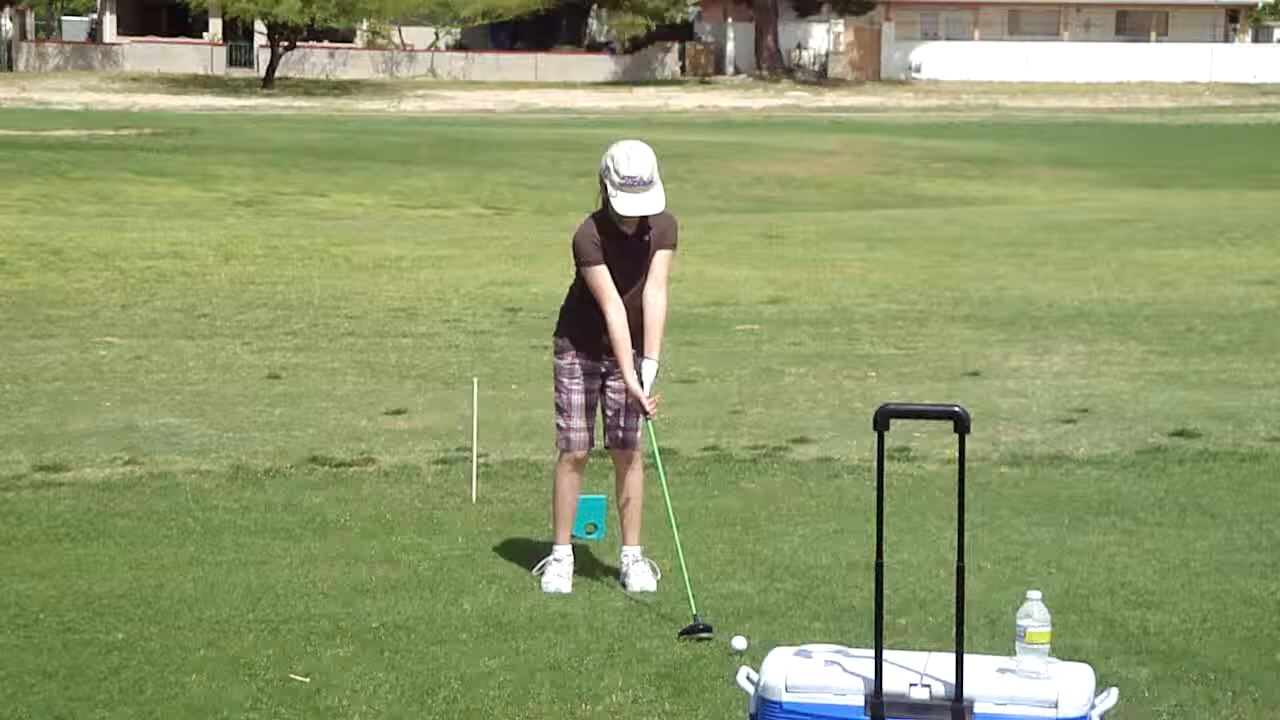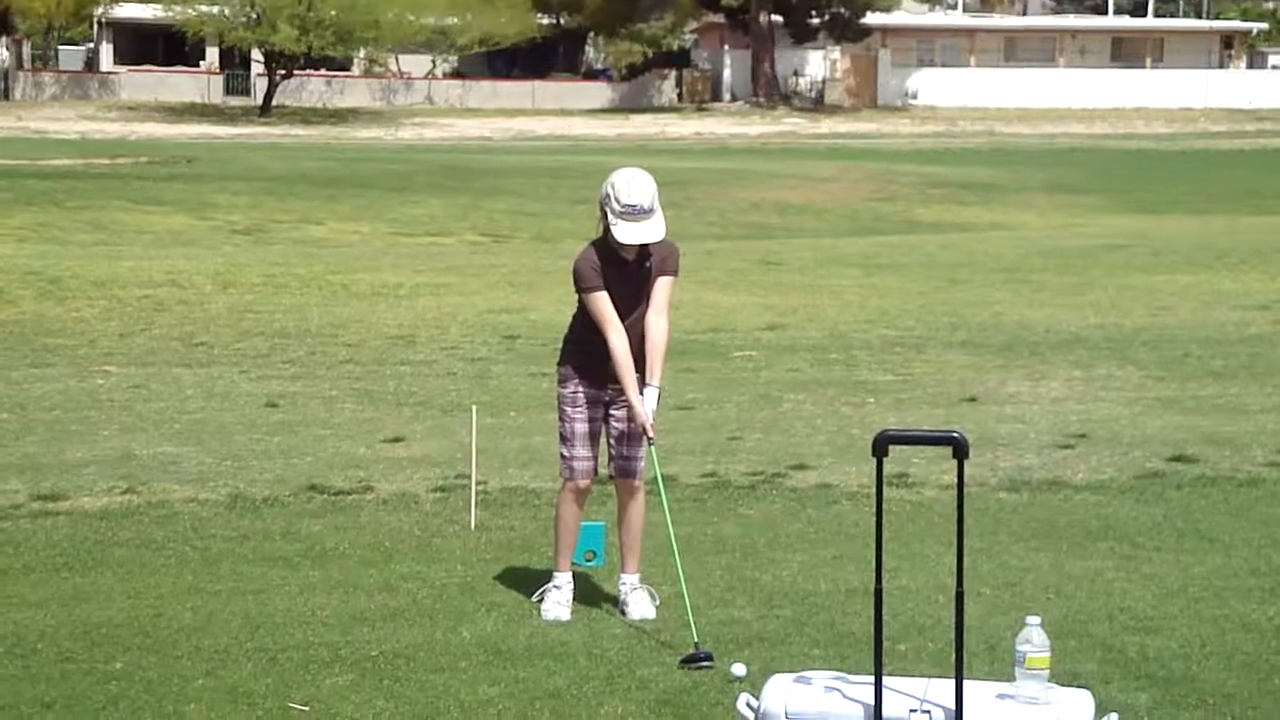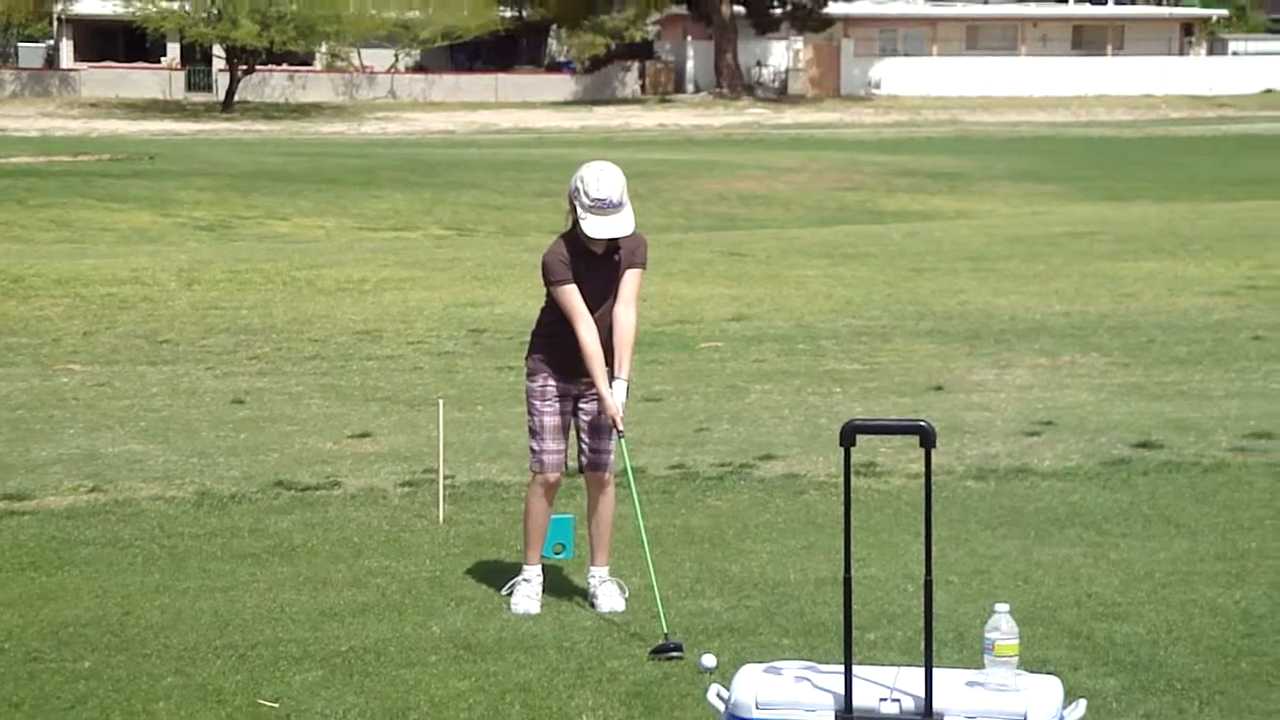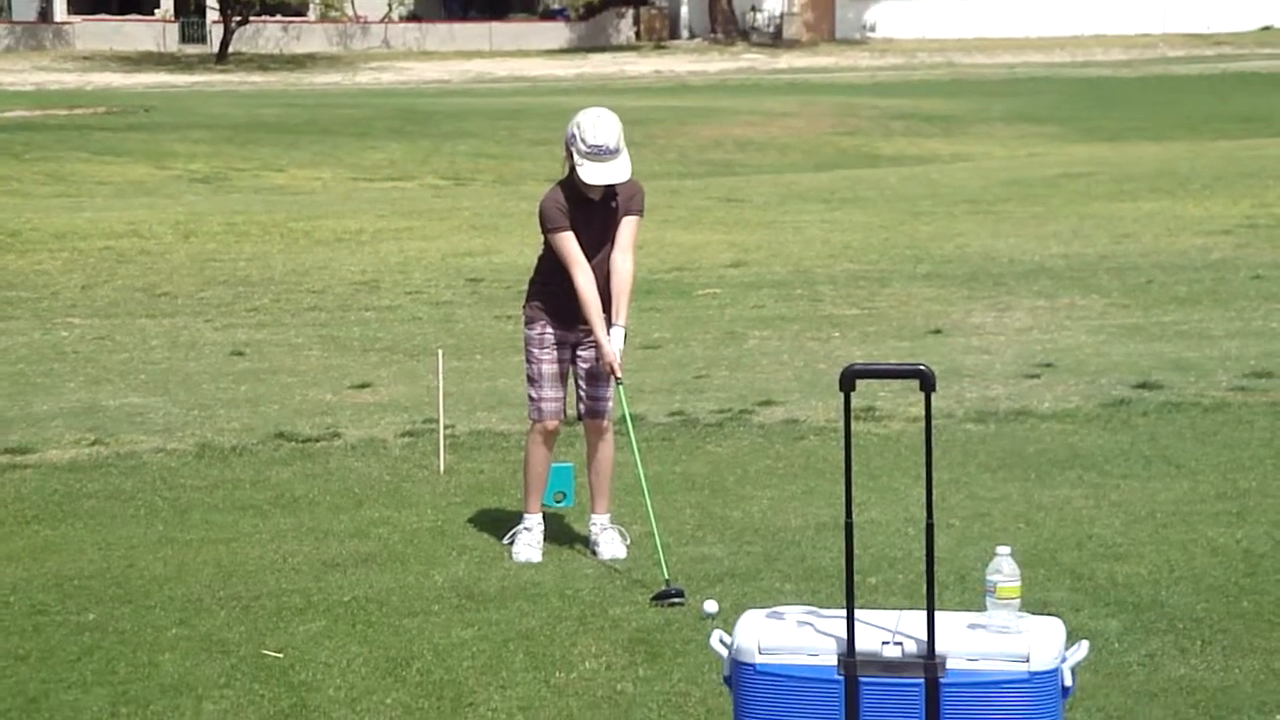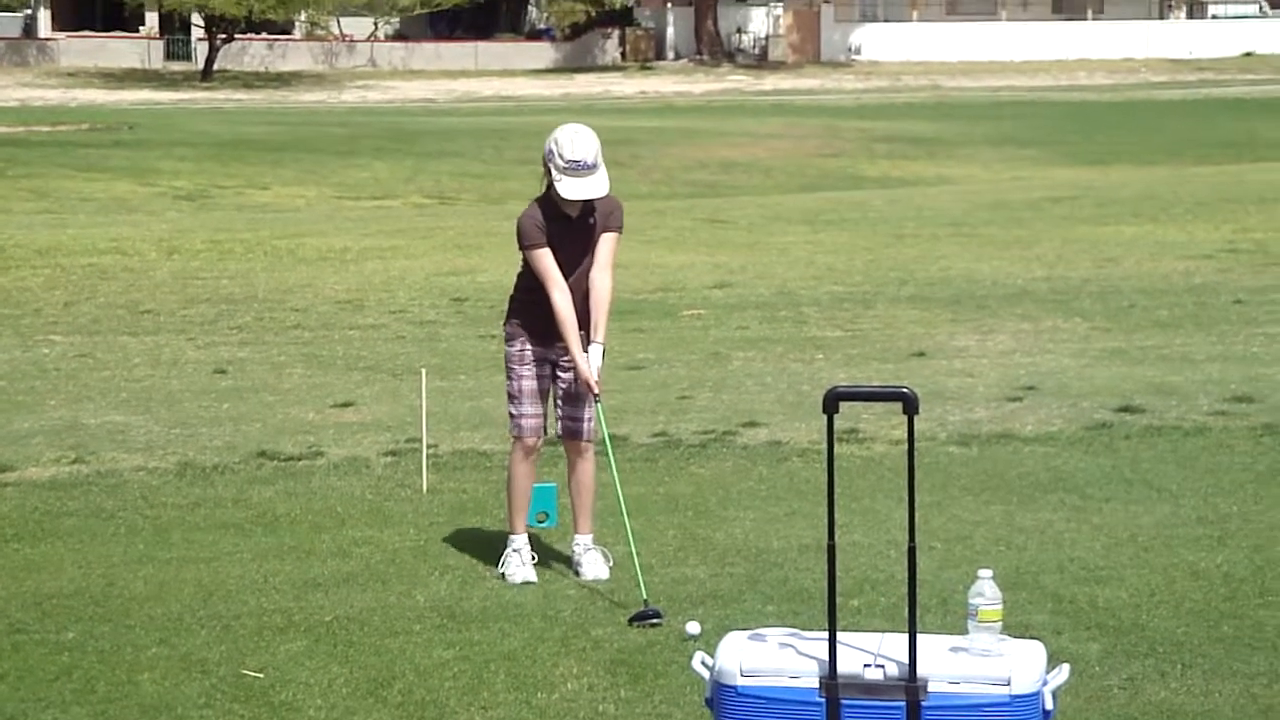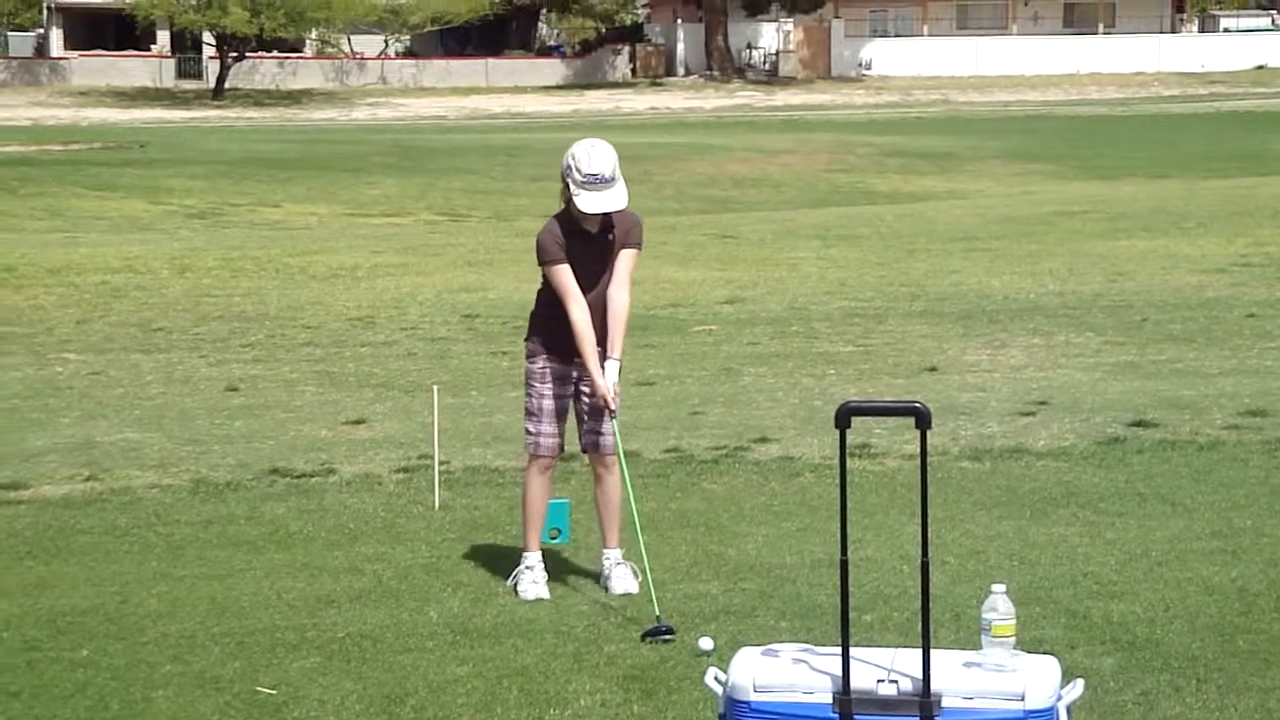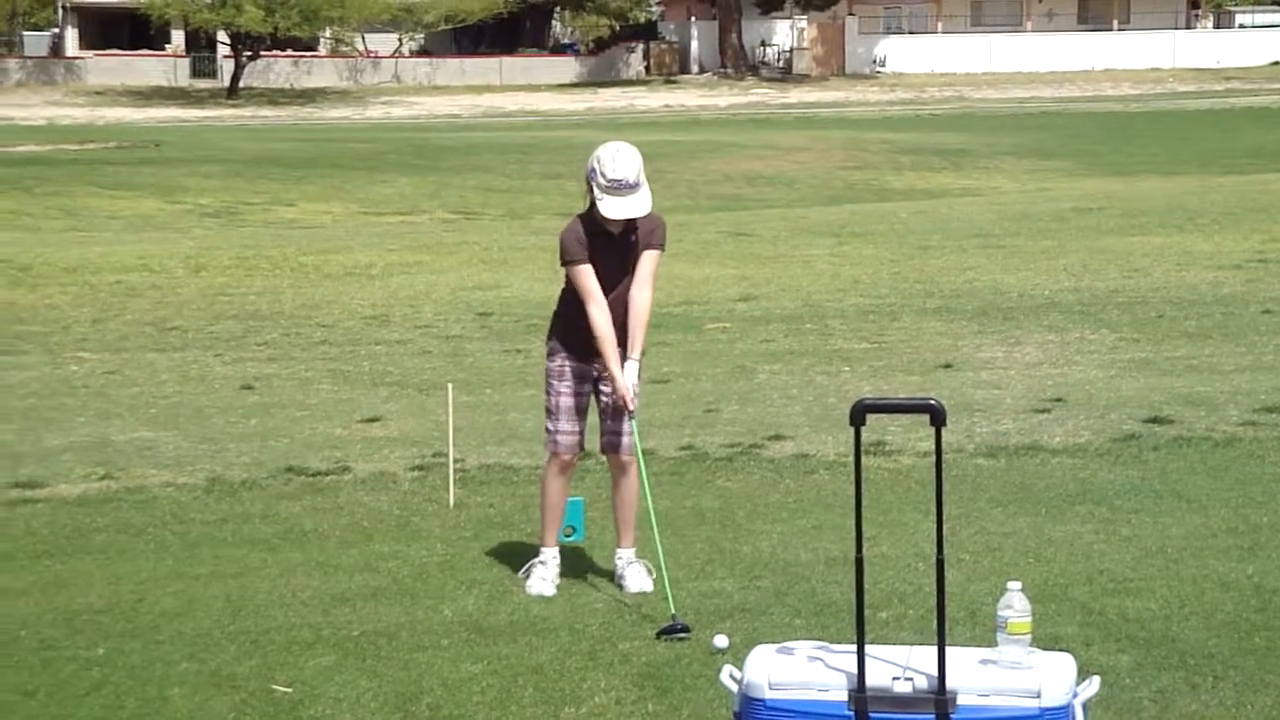
dt=0.5s
person 1, frame 1
left shoulder: (664, 227)
right shoulder: (588, 236)
left elbow: (654, 294)
right elbow: (612, 308)
left wrist: (649, 364)
right wrist: (628, 378)
left hip: (630, 349)
right hip: (579, 349)
left knee: (628, 452)
right knee: (574, 451)
left ankle: (632, 555)
right ankle: (561, 554)
person 1, frame 2
left shoulder: (665, 254)
right shoulder: (588, 263)
left elbow: (656, 320)
right elbow: (614, 333)
left wrist: (651, 390)
right wrist: (634, 402)
left hip: (633, 378)
right hip: (583, 378)
left knee: (630, 481)
right knee: (577, 480)
left ankle: (630, 583)
right ankle: (561, 581)
person 1, frame 3
left shoulder: (633, 246)
right shoulder: (558, 257)
left elbow: (624, 313)
right elbow: (584, 326)
left wrist: (621, 382)
right wrist: (605, 394)
left hip: (602, 372)
right hip: (552, 371)
left knee: (600, 474)
right knee: (547, 474)
left ankle: (600, 575)
right ankle: (530, 574)
person 1, frame 4
left shoulder: (630, 193)
right shoulder: (554, 204)
left elbow: (622, 260)
right elbow: (580, 273)
left wrist: (618, 329)
right wrist: (603, 341)
left hip: (600, 319)
right hip: (549, 319)
left knee: (599, 421)
right knee: (546, 422)
left ankle: (601, 523)
right ankle: (531, 523)
person 1, frame 5
left shoulder: (608, 210)
right shoulder: (533, 221)
left elbow: (600, 277)
right elbow: (557, 291)
left wrist: (597, 346)
right wrist: (578, 359)
left hip: (579, 336)
right hip: (529, 336)
left knee: (580, 443)
right knee: (527, 439)
left ankle: (584, 543)
right ankle: (518, 544)
person 1, frame 6
left shoulder: (629, 226)
right shoulder: (552, 236)
left elbow: (619, 293)
right elbow: (575, 307)
left wrist: (613, 363)
right wrist: (594, 375)
left hip: (599, 353)
right hip: (551, 352)
left knee: (605, 456)
right knee: (542, 456)
left ankle: (613, 558)
right ankle: (531, 561)
person 1, frame 7
left shoulder: (651, 228)
right shoulder: (575, 236)
left elbow: (640, 294)
right elbow: (596, 308)
left wrist: (632, 363)
right wrist: (613, 374)
left hip: (622, 355)
right hip: (571, 353)
left knee: (623, 456)
right knee: (562, 455)
left ankle: (627, 557)
right ankle: (547, 556)
